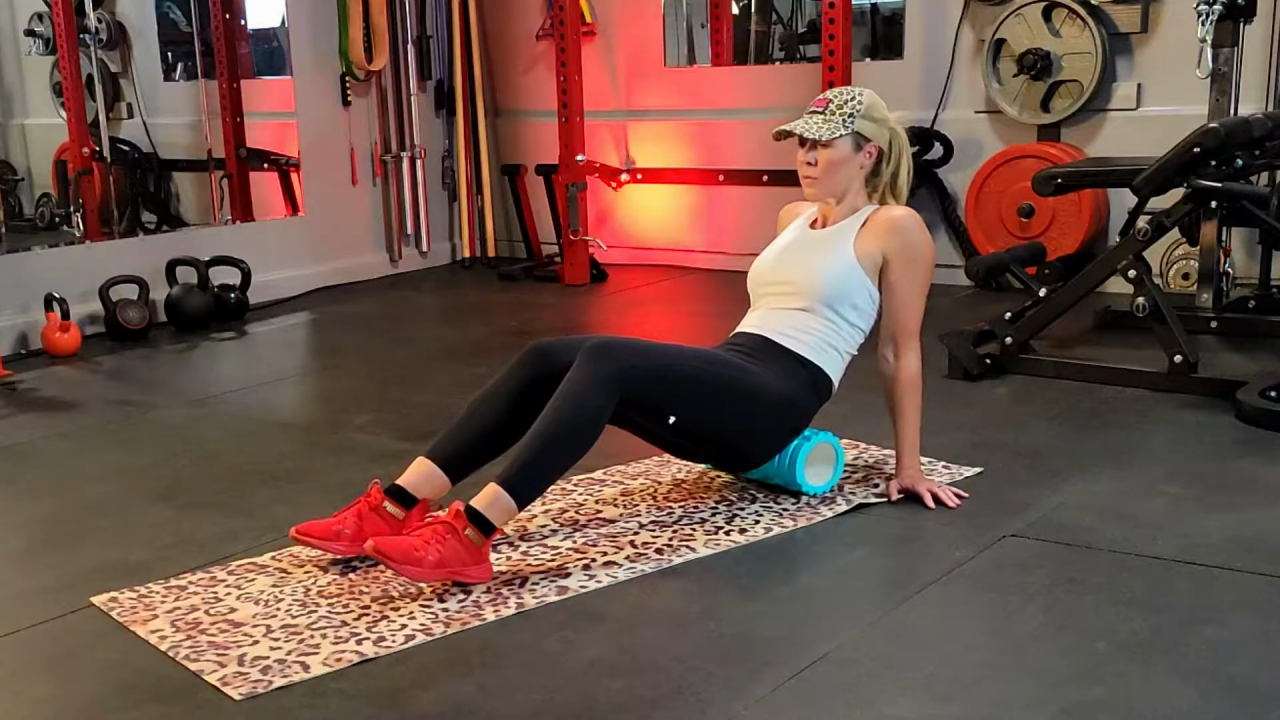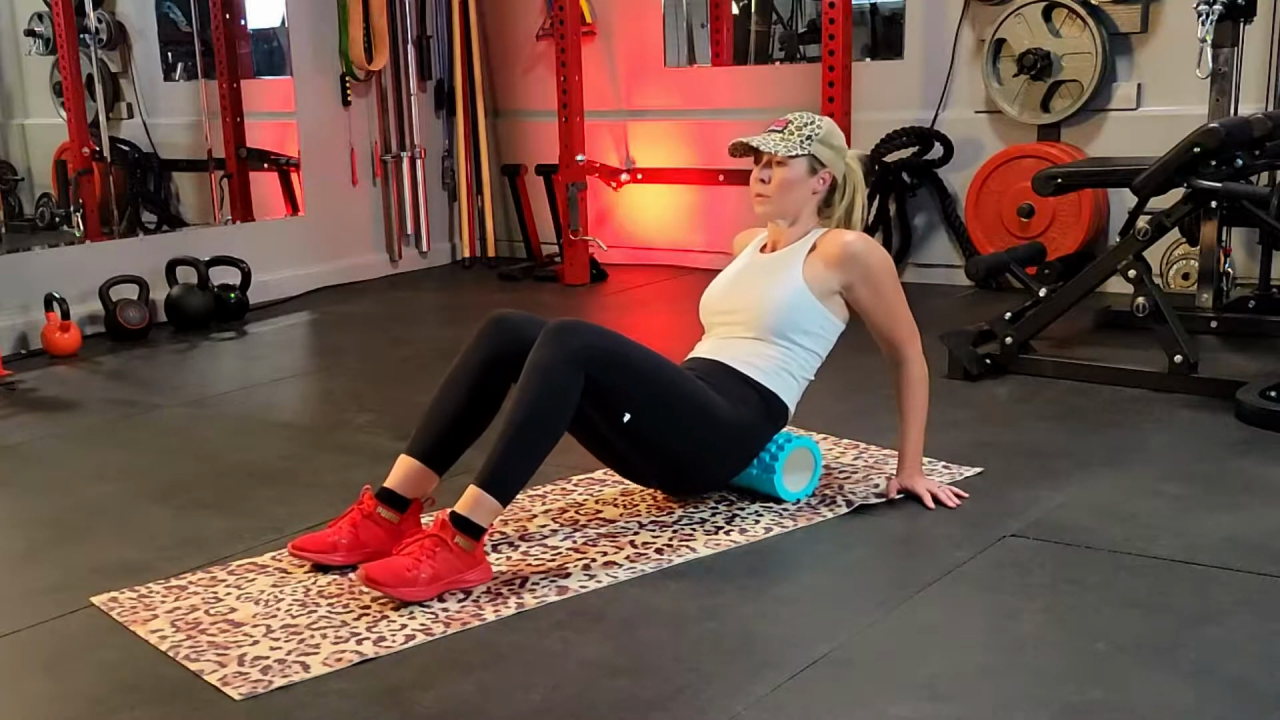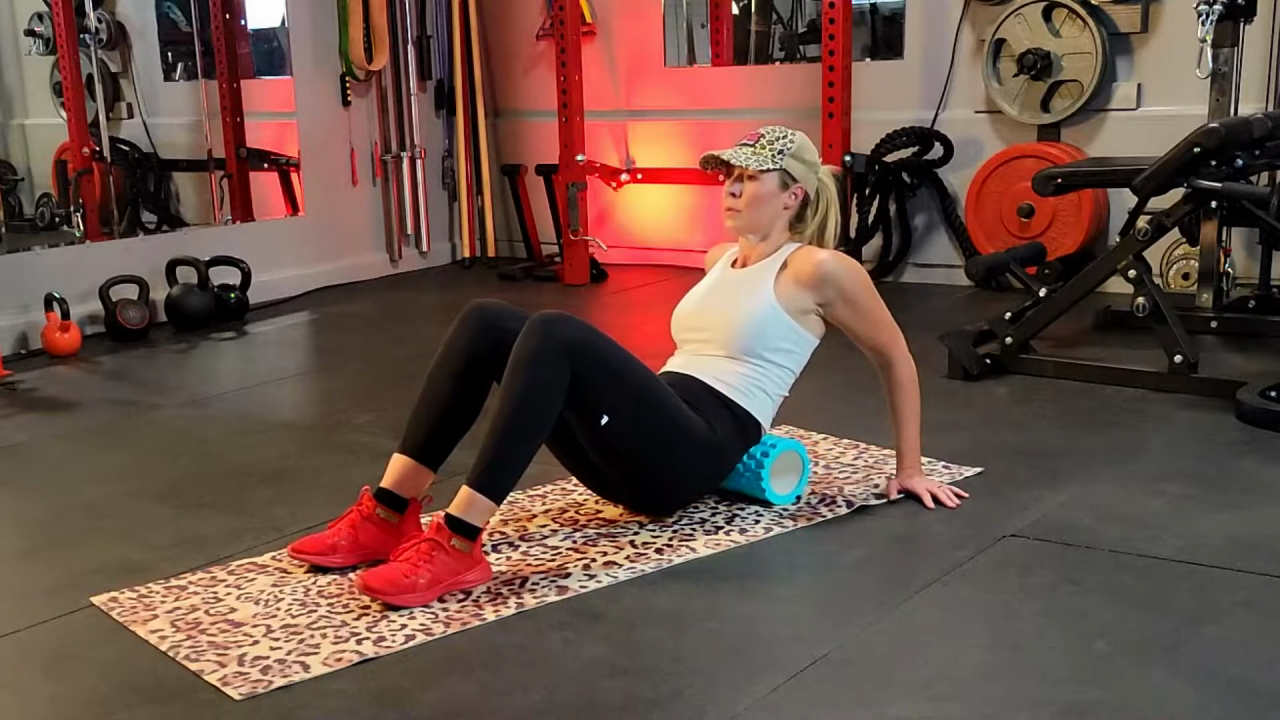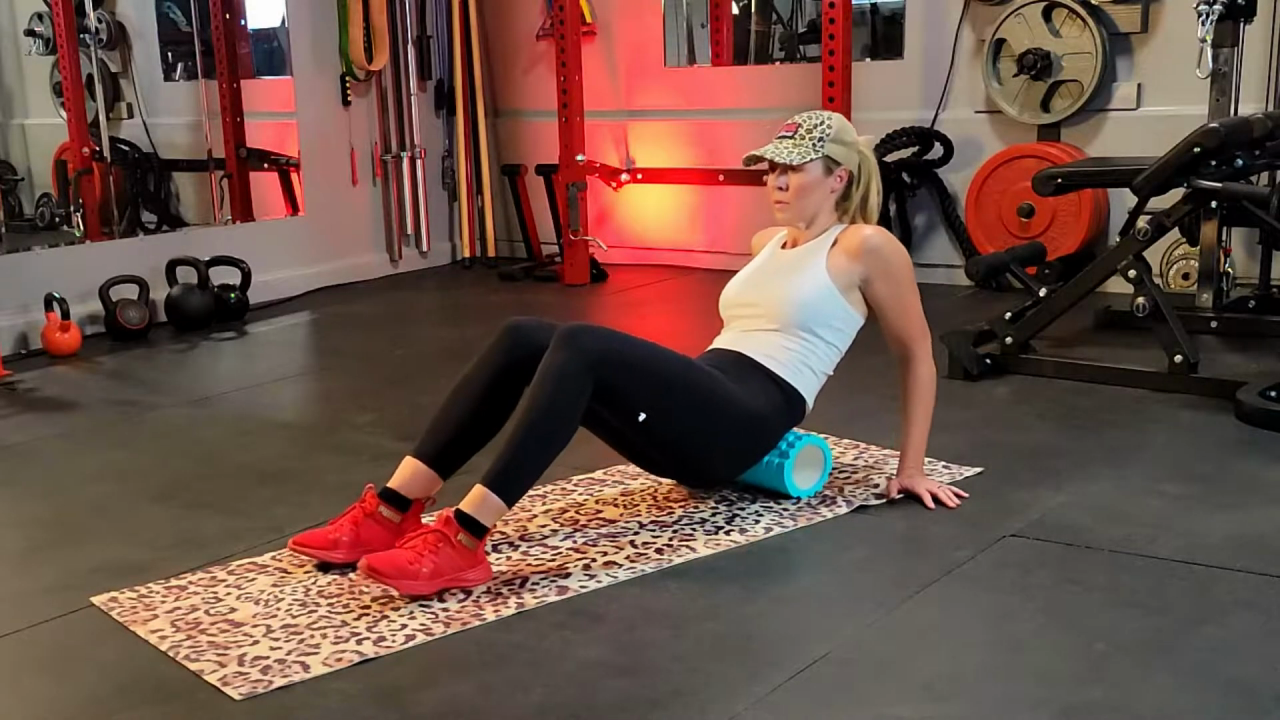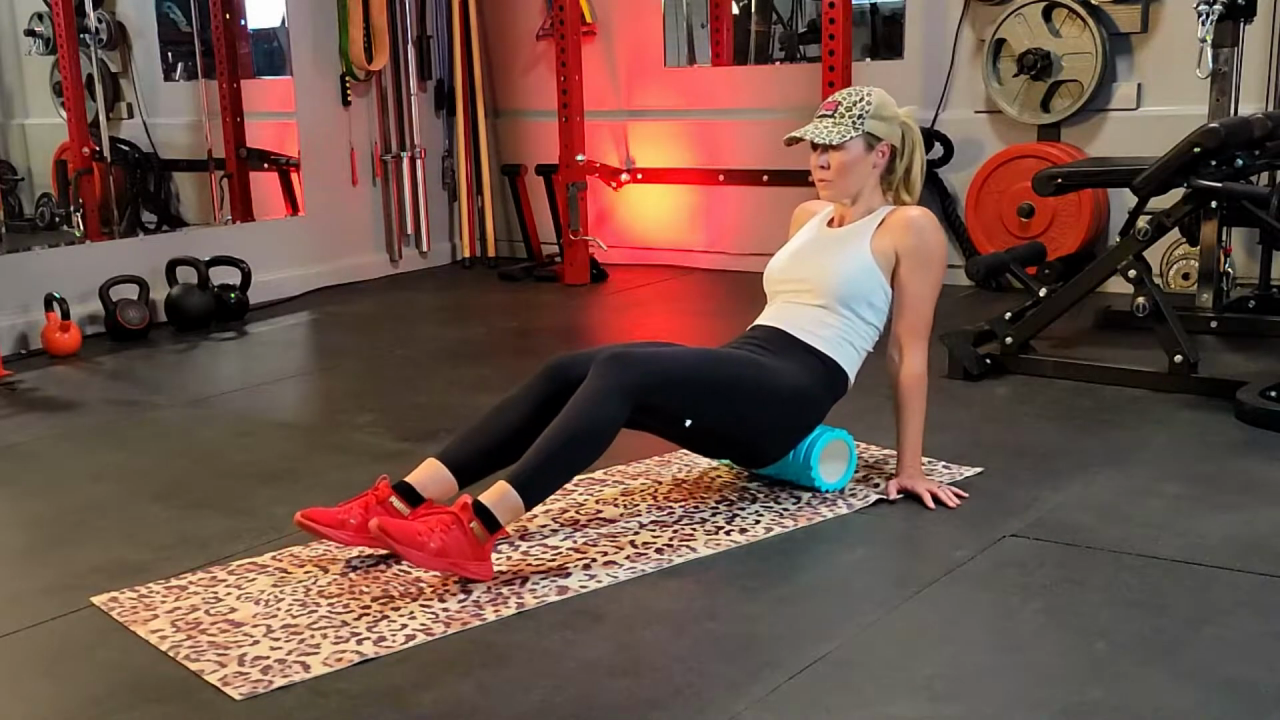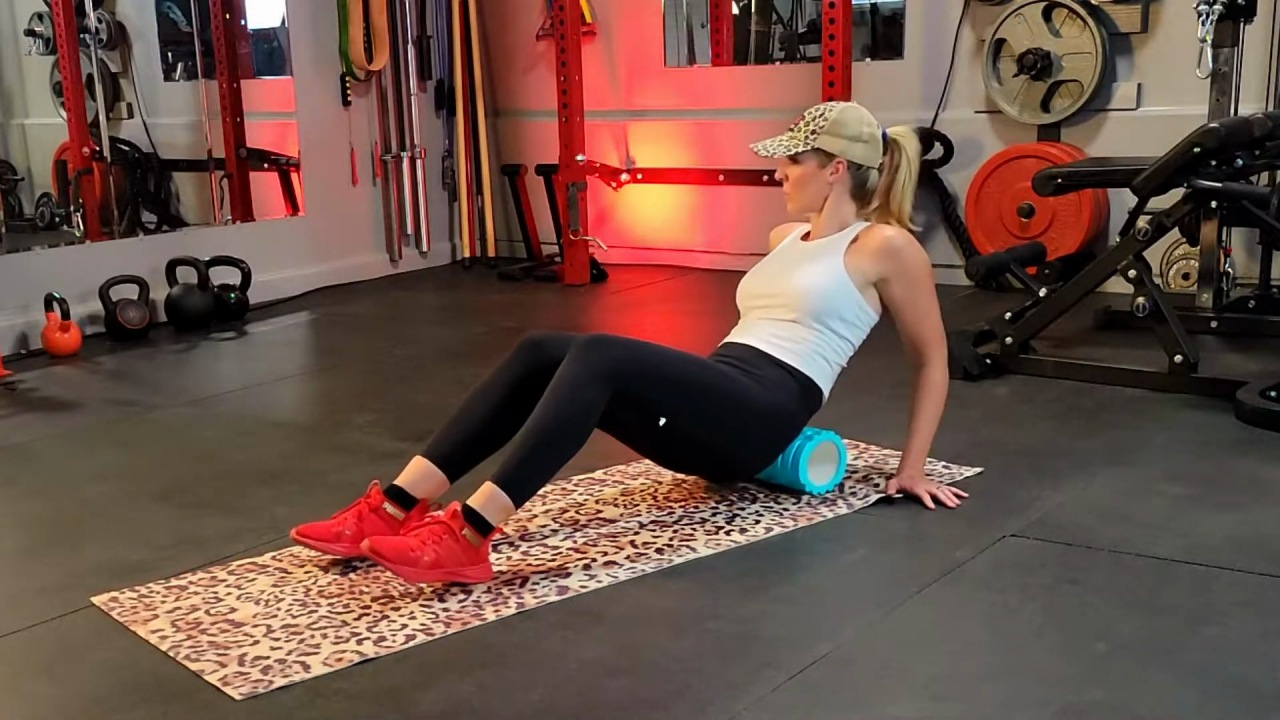
dt=0.7s
person 1, frame 1
left shoulder: (895, 228)
right shoulder: (794, 217)
left elbow: (902, 353)
left wrist: (909, 466)
left hip: (773, 404)
right hip: (723, 383)
left knee: (606, 360)
right knee: (545, 358)
left ankle: (469, 536)
right ankle: (395, 509)
person 1, frame 2
left shoulder: (846, 252)
right shoulder: (748, 245)
left elbow: (908, 355)
left wrist: (911, 467)
left hip: (725, 432)
right hip: (675, 419)
left knee: (569, 340)
right knee: (504, 332)
left ankle: (461, 543)
right ankle: (390, 513)
person 1, frame 3
left shoulder: (818, 270)
right shoulder: (720, 260)
left elbow: (896, 358)
left wrist: (909, 469)
left hip: (694, 452)
right hip: (639, 441)
left knee: (553, 333)
right knee: (485, 322)
left ankle: (457, 544)
right ankle: (388, 514)
person 1, frame 4
left shoulder: (867, 246)
right shoulder: (767, 243)
left elbow: (918, 355)
left wrist: (912, 468)
left hip: (743, 423)
right hip: (693, 406)
left knee: (580, 345)
right knee: (521, 339)
left ankle: (462, 542)
right ankle: (391, 511)
person 1, frame 5
left shoulder: (911, 227)
right shoulder: (809, 215)
left elbow: (909, 351)
left wrist: (910, 467)
left hip: (788, 396)
right hip: (740, 373)
left knee: (622, 372)
right knee: (563, 375)
left ankle: (473, 530)
right ankle: (400, 505)
person 1, frame 6
left shoulder: (886, 247)
right shoulder: (786, 238)
left elbow: (932, 359)
left wrist: (913, 467)
left hip: (760, 416)
right hip: (713, 399)
left knee: (599, 355)
right knee: (539, 352)
left ankle: (466, 535)
right ankle: (395, 507)
